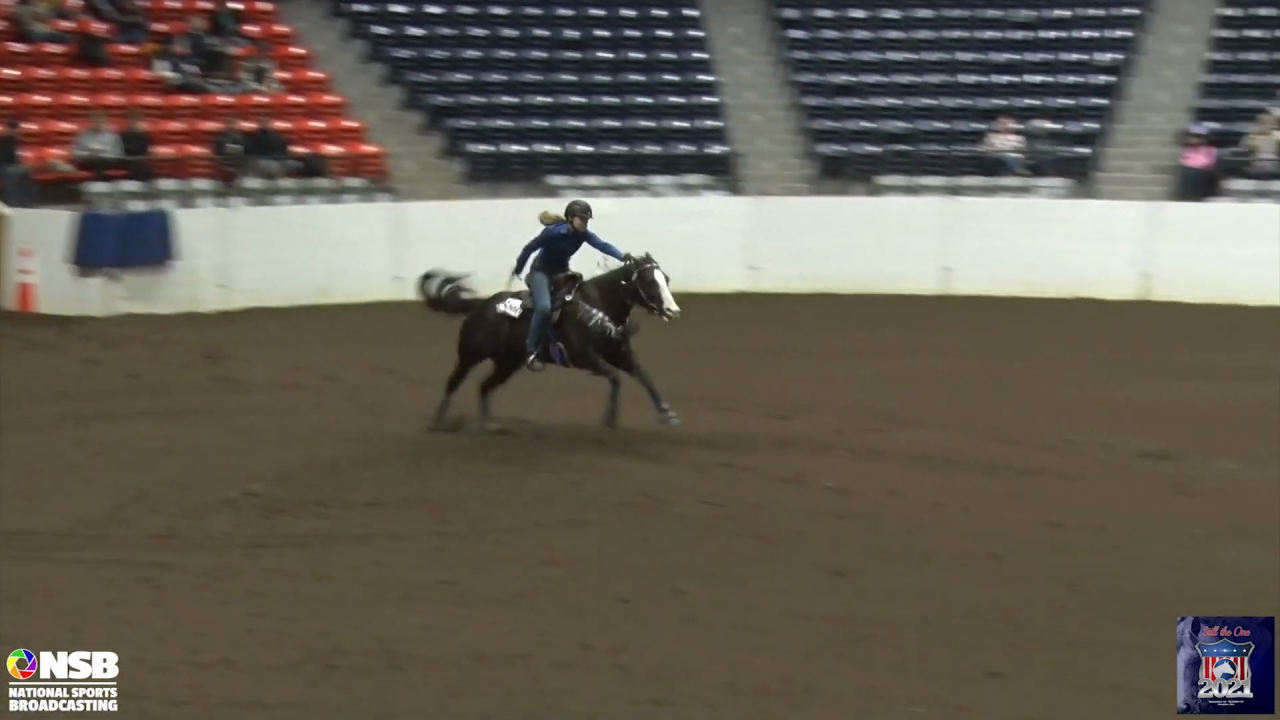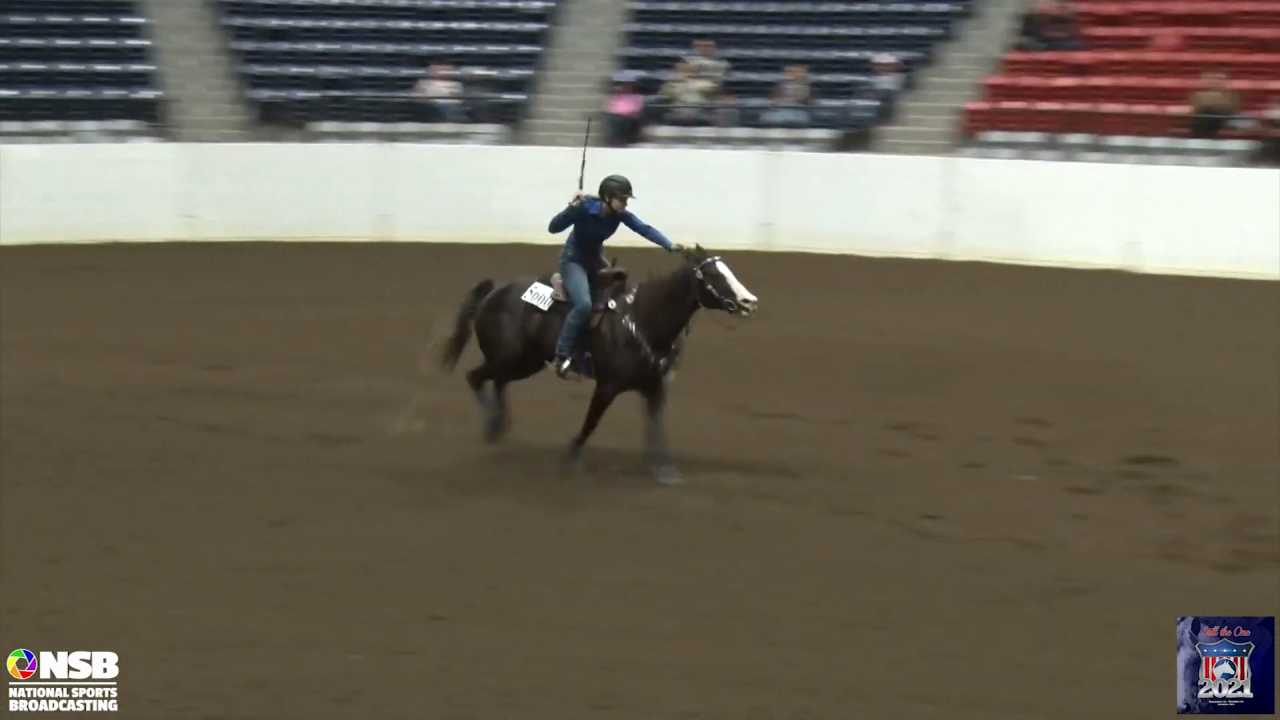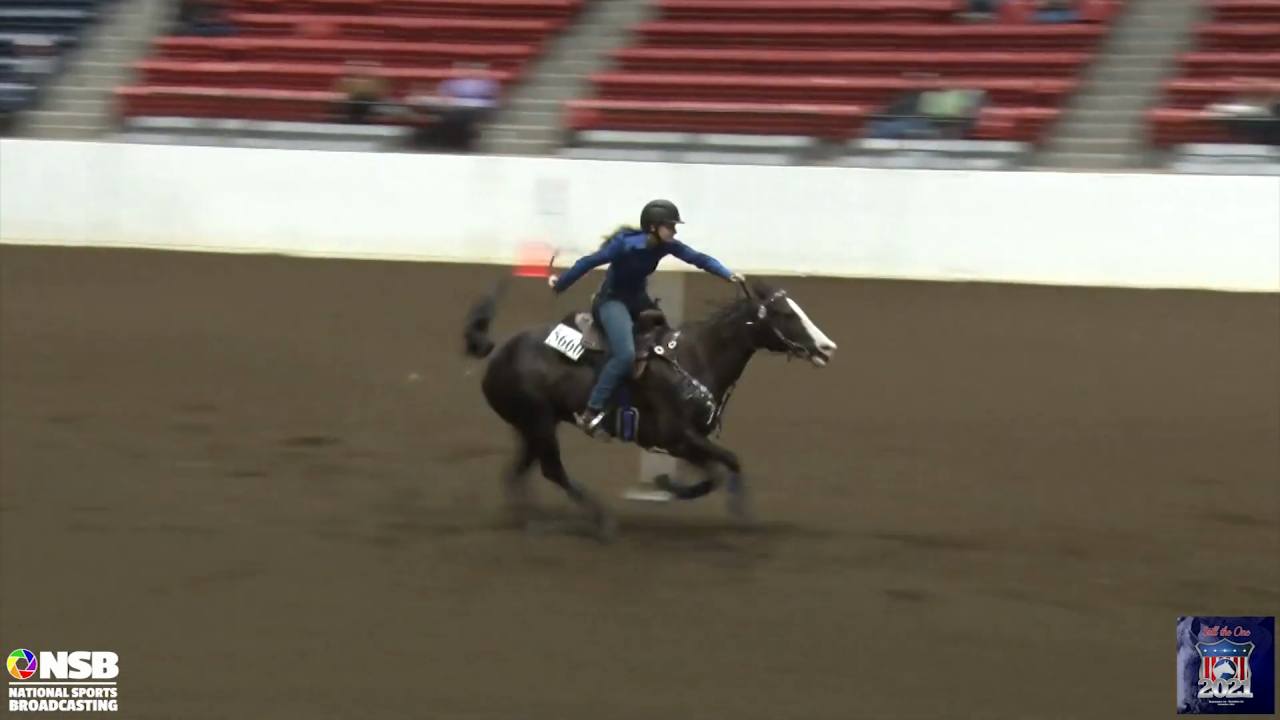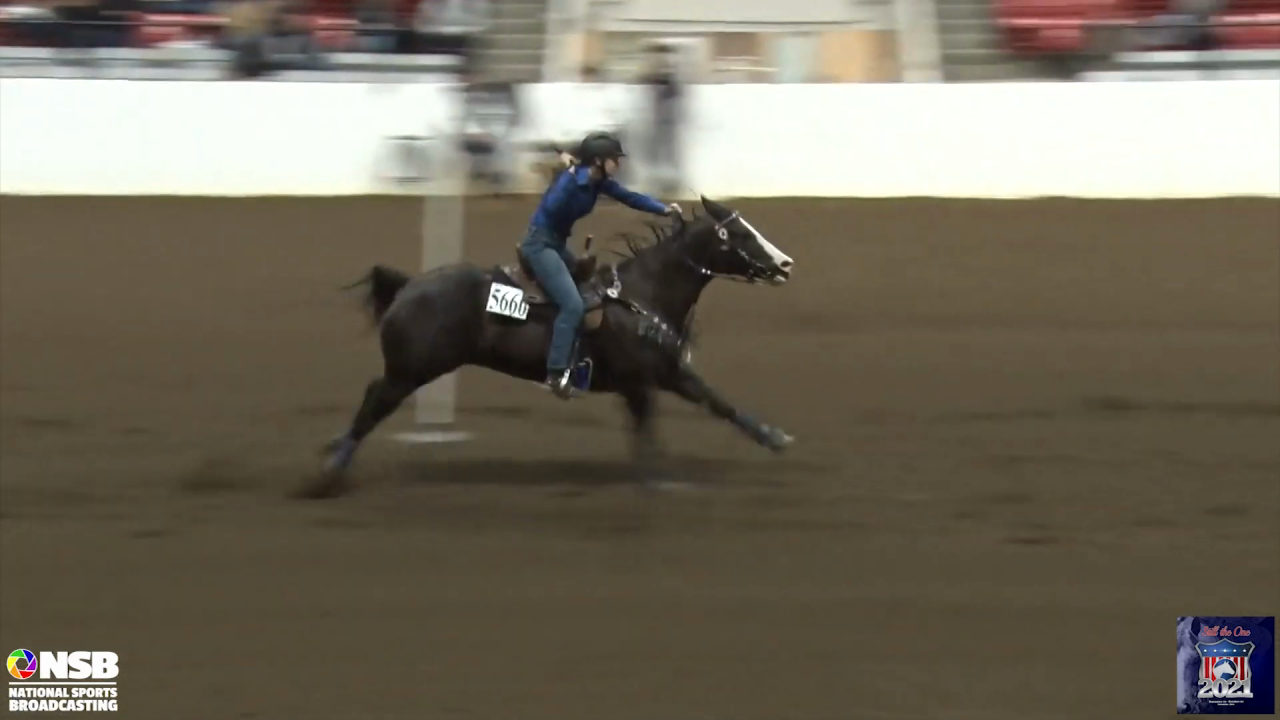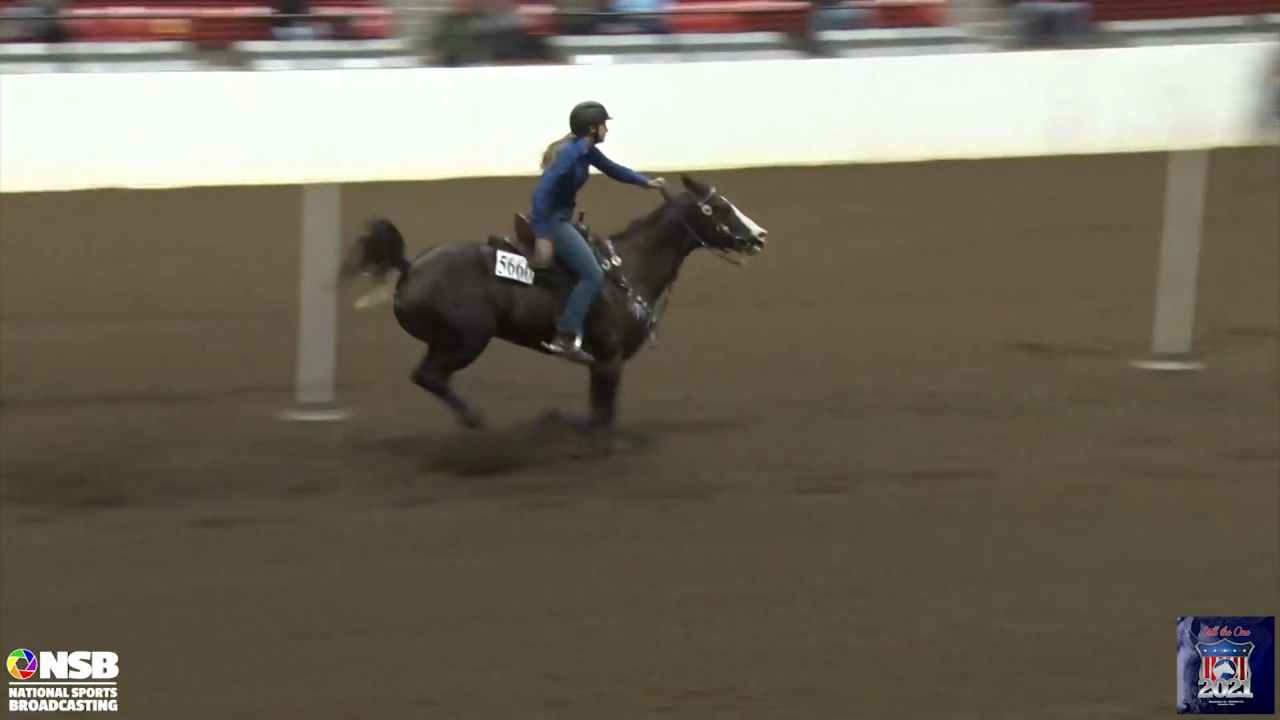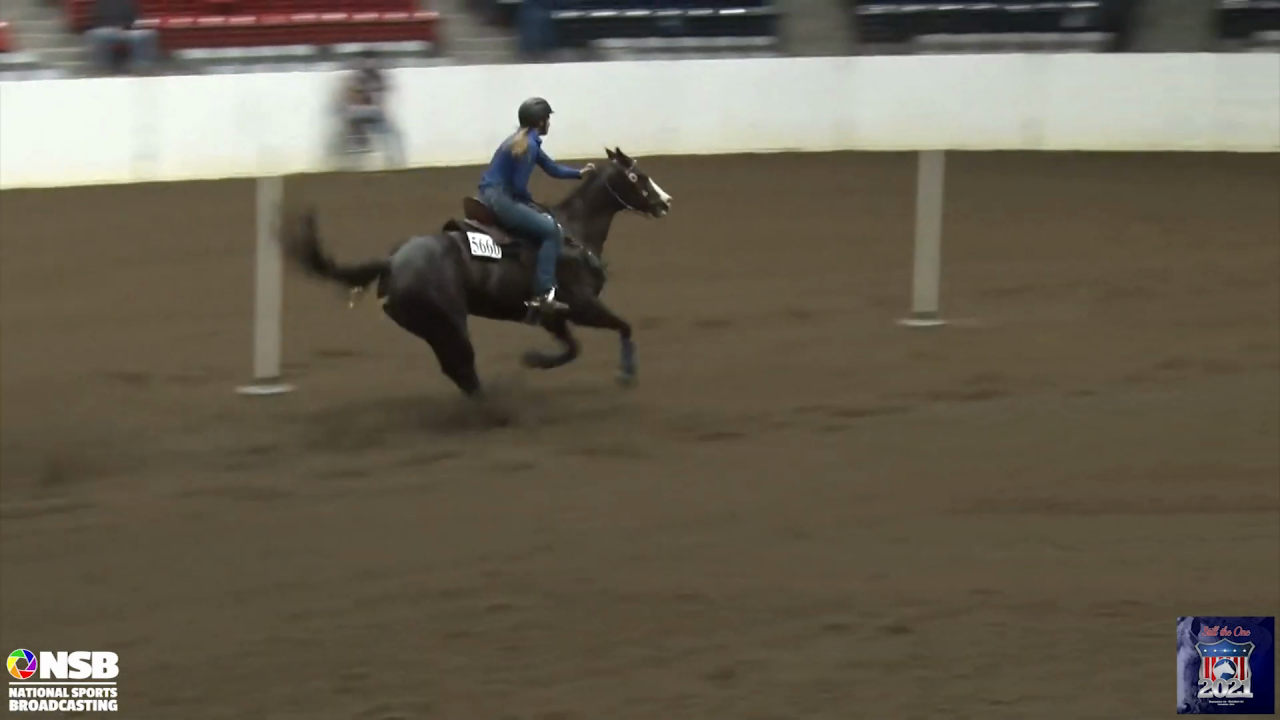
dt=0.5s
person 1, frame 1
left shoulder: (583, 233)
right shoulder: (553, 231)
left elbow: (602, 246)
right elbow: (529, 248)
left wrist: (622, 256)
right wrist: (518, 269)
left hip: (561, 272)
right hip: (540, 272)
right knee: (544, 307)
right ankle: (532, 352)
person 1, frame 2
left shoulder: (620, 214)
right shoulder: (585, 209)
left elbow: (645, 229)
right elbow: (554, 227)
left wrist: (670, 245)
right wrist: (571, 207)
left hip: (594, 260)
right hip: (573, 260)
right knee: (584, 304)
right ankle: (562, 357)
person 1, frame 3
left shoulder: (666, 245)
right shoulder: (625, 244)
left elbow: (699, 258)
right elbow: (587, 263)
left wrist: (728, 274)
right wrist: (560, 284)
left hip: (638, 299)
right hip: (612, 301)
right knee: (626, 355)
right ankle: (592, 411)
person 1, frame 4
left shoulder: (599, 182)
right shoulder: (570, 181)
left elbow: (631, 198)
right elbow: (549, 209)
left wrist: (664, 210)
right wrist: (568, 173)
left hip: (555, 245)
right hip: (540, 246)
right knee: (573, 305)
right ankle: (556, 372)
person 1, frame 5
left shoulder: (586, 150)
right shoulder: (570, 153)
left elbow: (614, 170)
right elbow: (542, 192)
left wrist: (647, 182)
right wrist: (542, 236)
left hip: (557, 219)
right hip: (550, 220)
left knee: (590, 271)
right knee: (593, 274)
right ankle: (566, 336)
person 1, frame 6
left shoulder: (527, 141)
right shoulder: (529, 145)
left elbow: (551, 168)
right elbow: (519, 186)
left wrist: (579, 172)
right wrist: (528, 200)
left hip: (493, 199)
right hip: (499, 199)
right knee: (552, 232)
right ankle: (542, 294)
